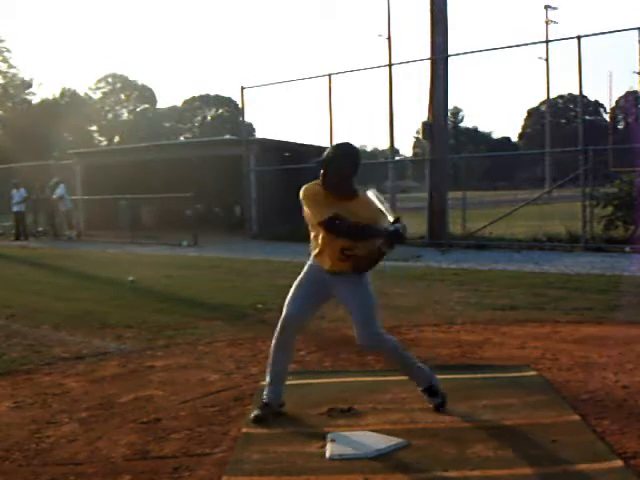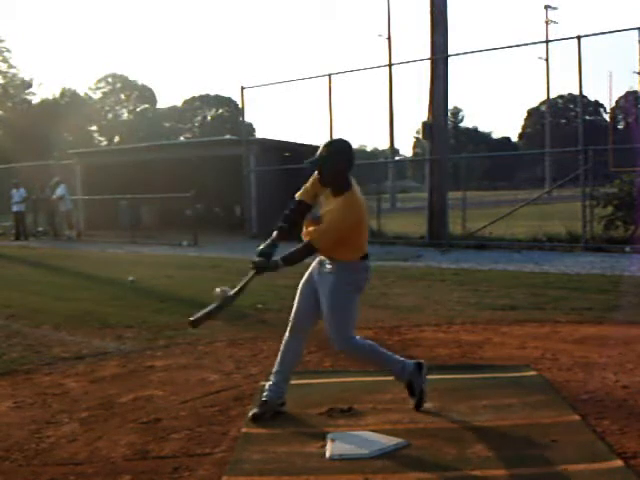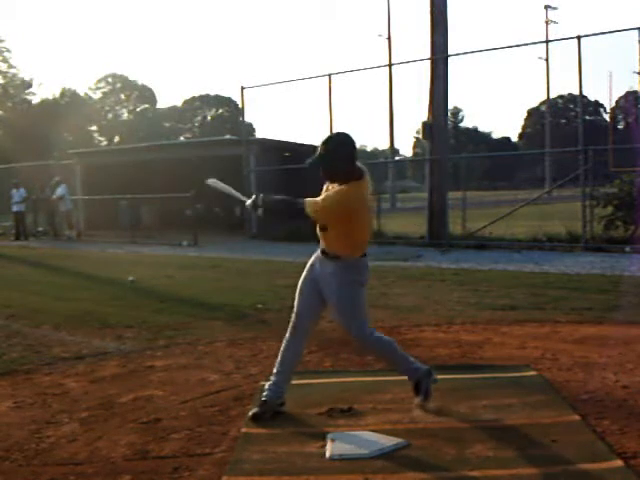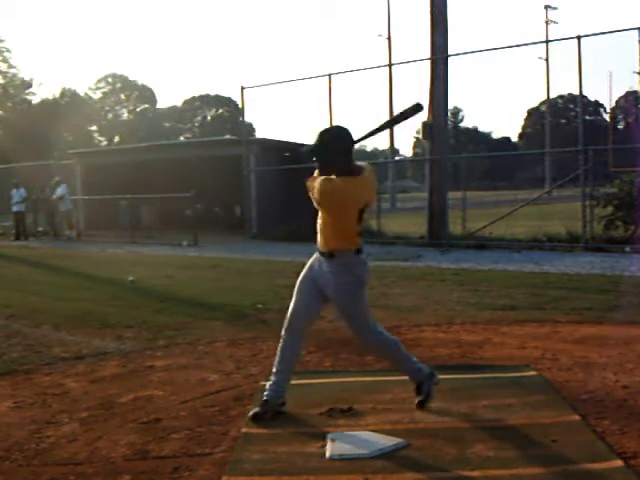
dt=0.1s
person 1, frame 1
left shoulder: (365, 207)
right shoulder: (311, 192)
left elbow: (367, 261)
right elbow: (337, 227)
left wrist: (385, 238)
right wrist: (385, 235)
left hip: (350, 276)
right hip: (318, 269)
left knee: (371, 337)
right knee: (286, 327)
left ankle: (426, 380)
right ankle: (272, 397)
person 1, frame 2
left shoulder: (348, 210)
right shoulder: (322, 181)
left elbow: (311, 244)
right elbow: (297, 209)
left wrist: (276, 263)
right wrist: (273, 240)
left hip: (347, 271)
right hip: (325, 263)
left knee: (343, 342)
right knee: (297, 327)
left ankle: (408, 371)
right ankle: (274, 396)
person 1, frame 3
left shoulder: (343, 198)
right shoulder: (358, 171)
left elbow: (300, 208)
left wrist: (263, 203)
left hip: (346, 268)
right hip: (324, 259)
left knee: (361, 335)
right knee: (298, 325)
left ankle: (419, 374)
right ankle: (274, 395)
person 1, frame 4
left shoulder: (333, 190)
right shoulder: (367, 172)
left elbow: (314, 185)
left wrist: (321, 173)
left hip: (344, 267)
right hip: (323, 260)
left knee: (368, 332)
right knee: (293, 325)
left ankle: (421, 375)
right ankle: (275, 395)
